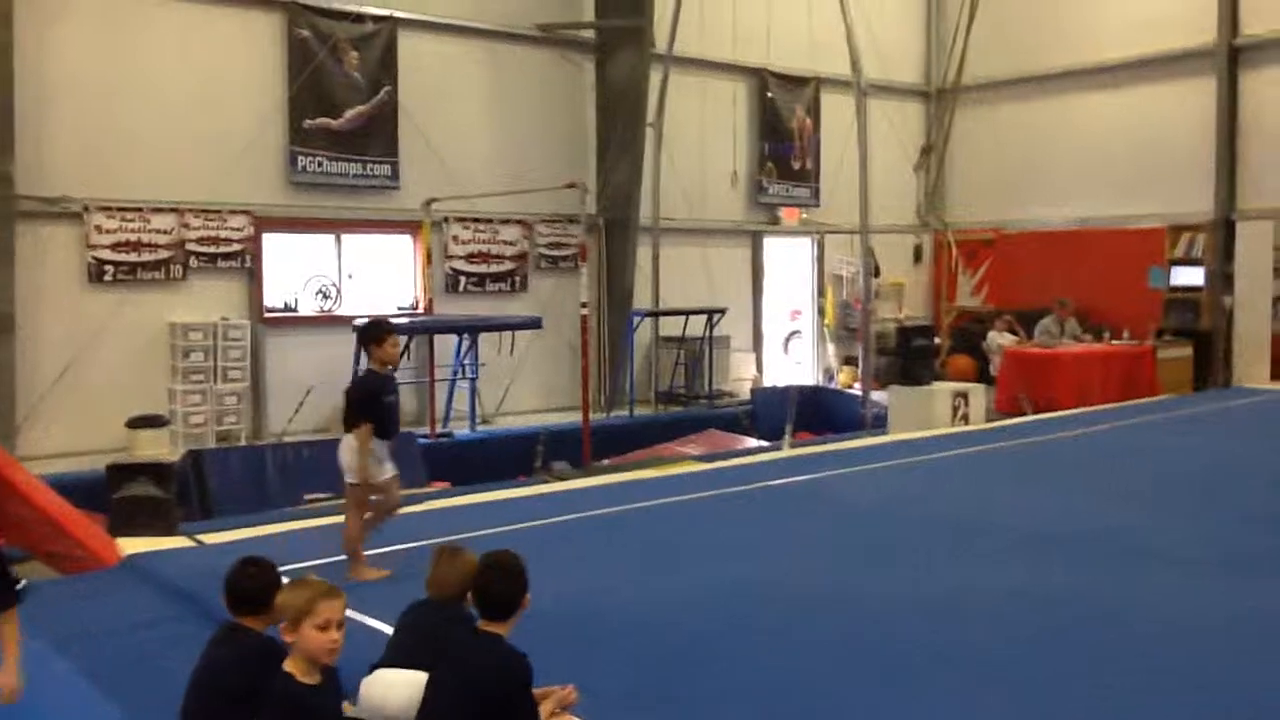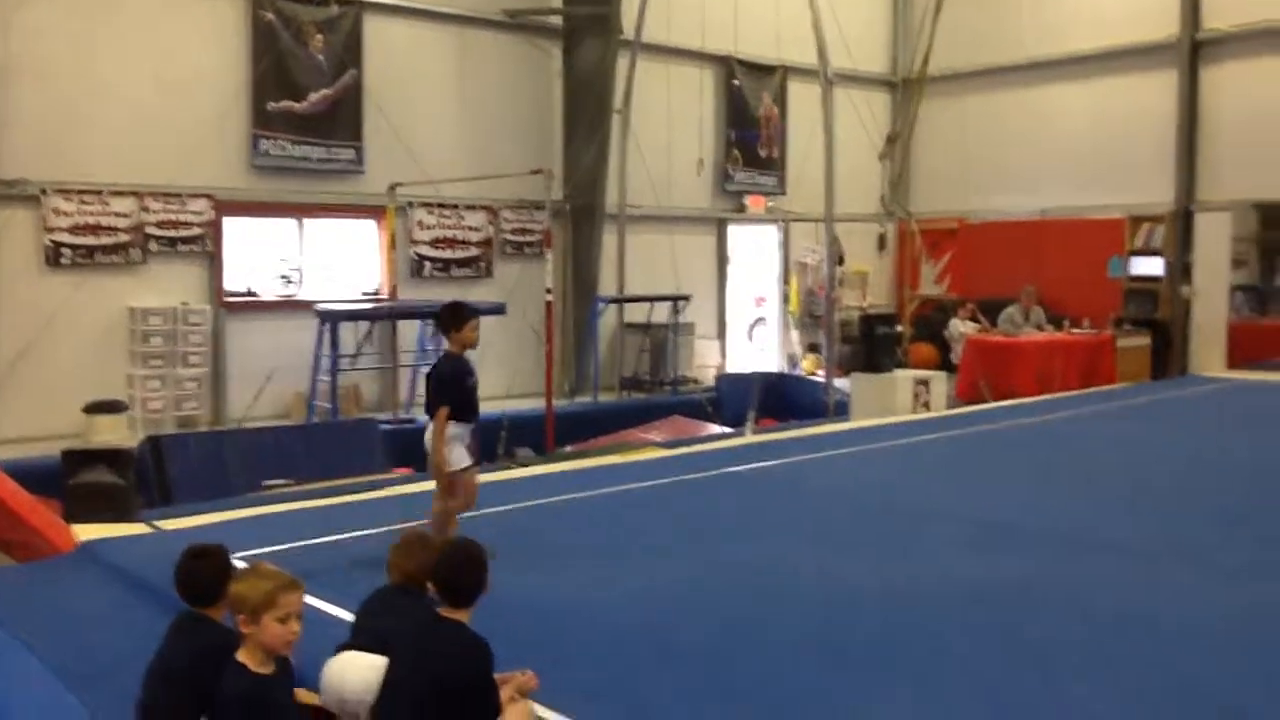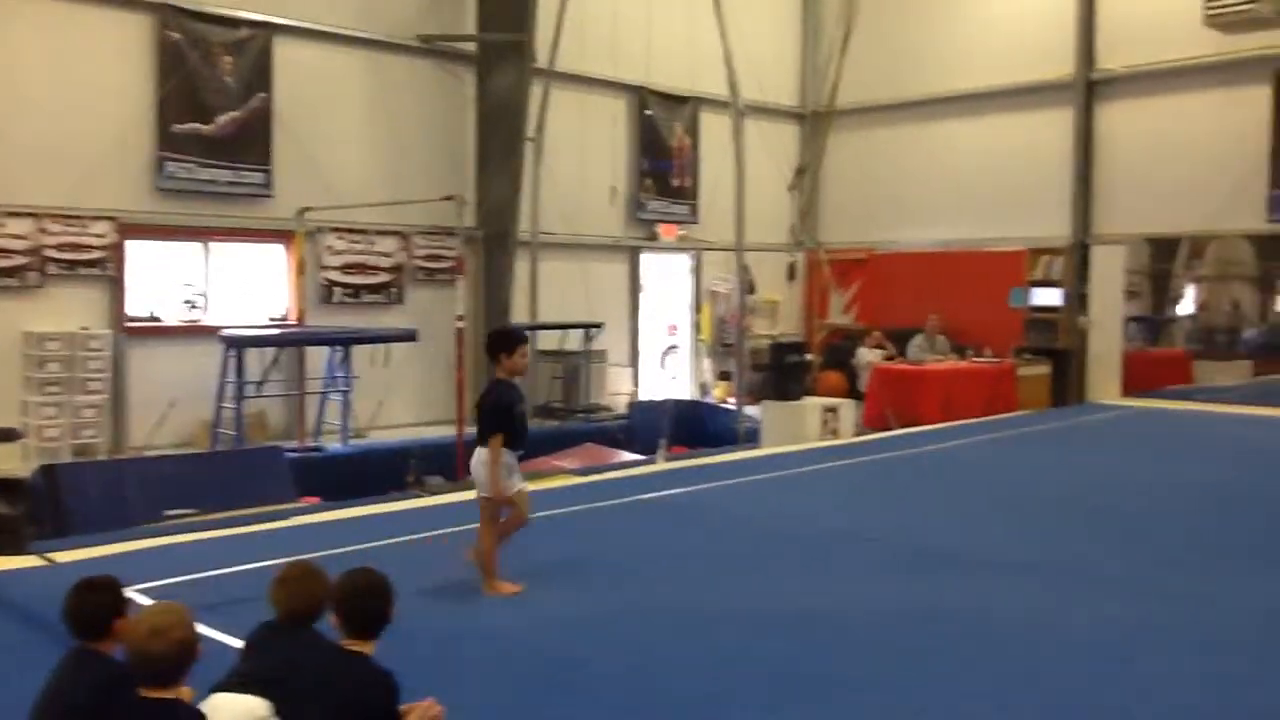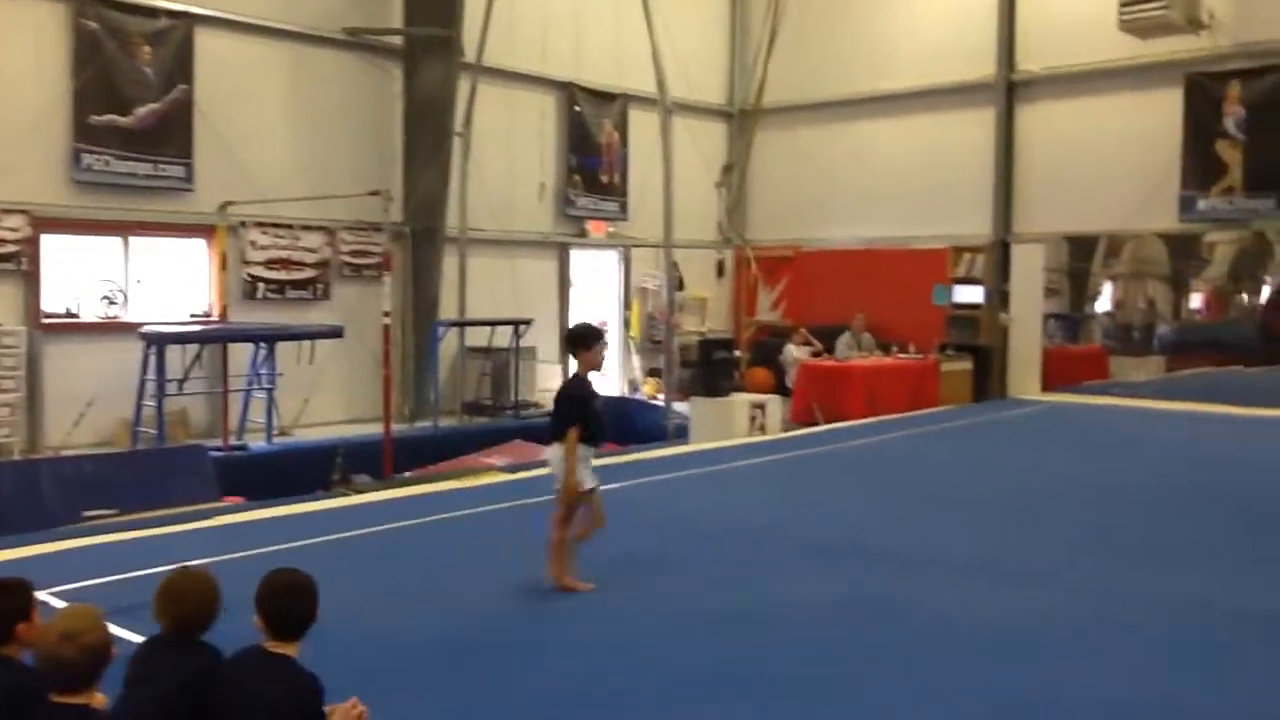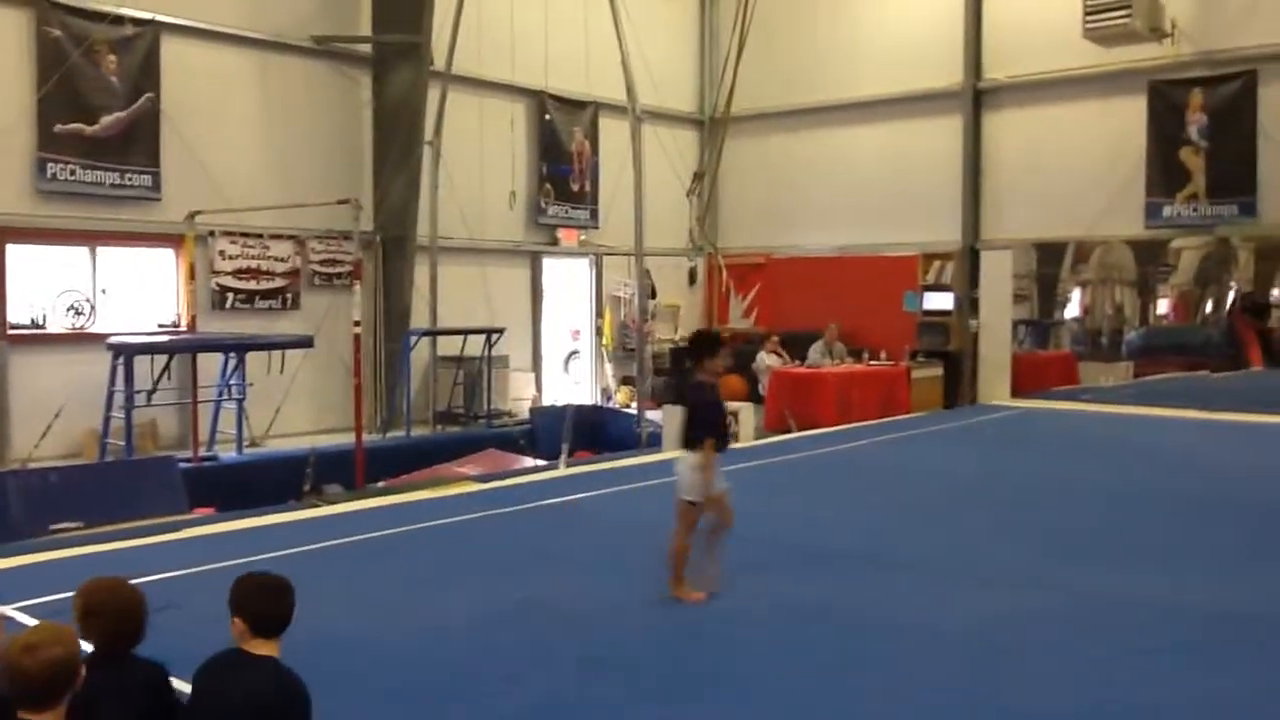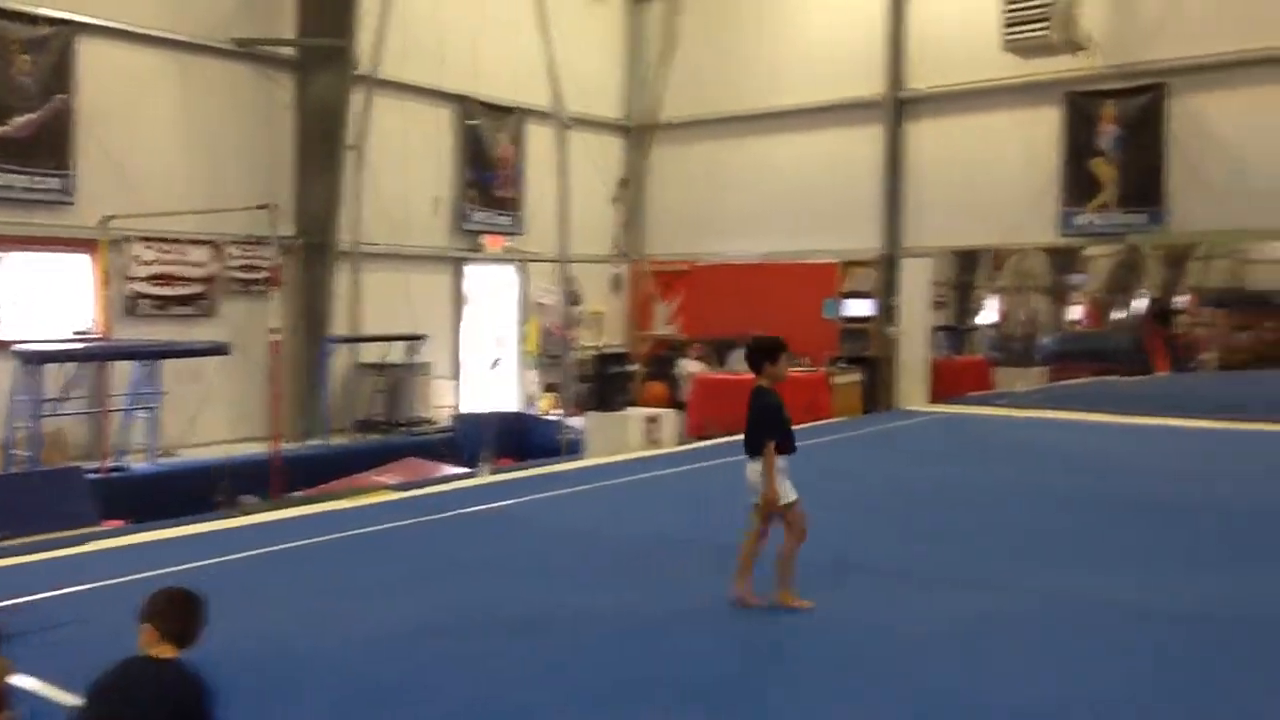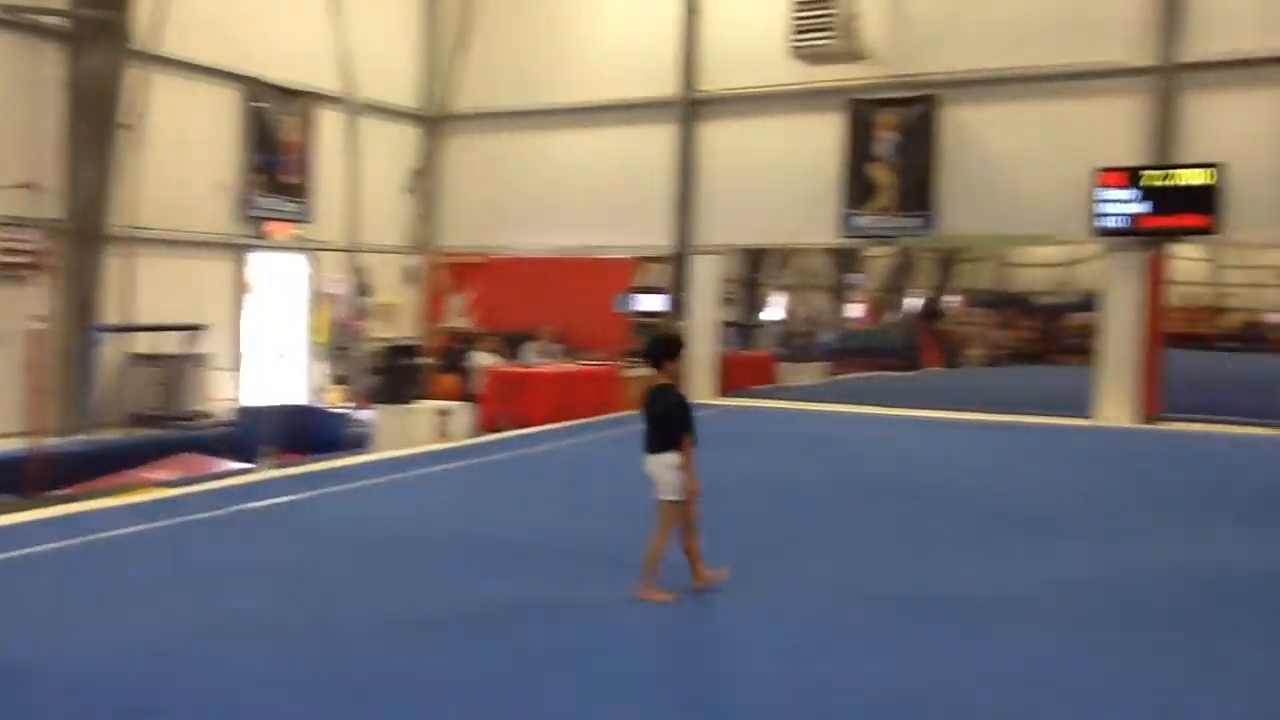
dt=0.4s
person 1, frame 1
left shoulder: (388, 379)
right shoulder: (367, 386)
right elbow: (363, 429)
left wrist: (385, 458)
right wrist: (362, 467)
left hip: (378, 449)
right hip: (359, 450)
left knee: (393, 501)
right knee: (356, 508)
left ankle: (355, 537)
right ankle: (357, 566)
person 1, frame 2
left shoulder: (461, 364)
right shoulder: (446, 369)
right elbow: (441, 413)
left wrist: (466, 441)
right wrist: (438, 452)
left hip: (458, 433)
right hip: (447, 436)
left knee: (446, 495)
right knee: (467, 495)
person 1, frame 3
left shoulder: (510, 390)
right shoulder: (497, 395)
right elbow: (494, 440)
right wrist: (496, 482)
left hip: (505, 462)
right hip: (491, 463)
left knee: (520, 516)
right knee: (489, 524)
left ankle: (481, 554)
right ankle: (490, 581)
person 1, frame 4
left shoulder: (580, 386)
right shoulder: (575, 391)
right elbow: (571, 434)
left wrist: (577, 470)
right wrist: (570, 473)
left hip: (575, 457)
right hip: (569, 459)
left knee: (563, 520)
right knee: (595, 518)
left ankle: (562, 574)
right ankle: (559, 569)
person 1, frame 5
left shoulder: (695, 388)
right shoulder: (707, 396)
right elbow: (707, 443)
right wrist: (709, 486)
left hip: (701, 464)
right hip: (697, 465)
left knee: (724, 517)
right knee: (686, 528)
left ankle: (706, 566)
right ankle: (678, 586)
person 1, frame 6
left shoulder: (759, 395)
right shoulder: (768, 402)
right elbow: (768, 448)
right wrist: (770, 486)
left hip: (763, 470)
right hip: (769, 472)
left knee: (758, 533)
right knee: (798, 530)
left ankle: (741, 588)
right ankle: (785, 593)
person 1, frame 7
left shoulder: (652, 394)
right shoulder: (675, 399)
right elbow: (685, 441)
right wrist: (692, 478)
left hip: (656, 459)
right hip: (669, 463)
left knee: (688, 521)
right knee: (665, 528)
left ankle: (700, 573)
right ankle: (646, 587)
